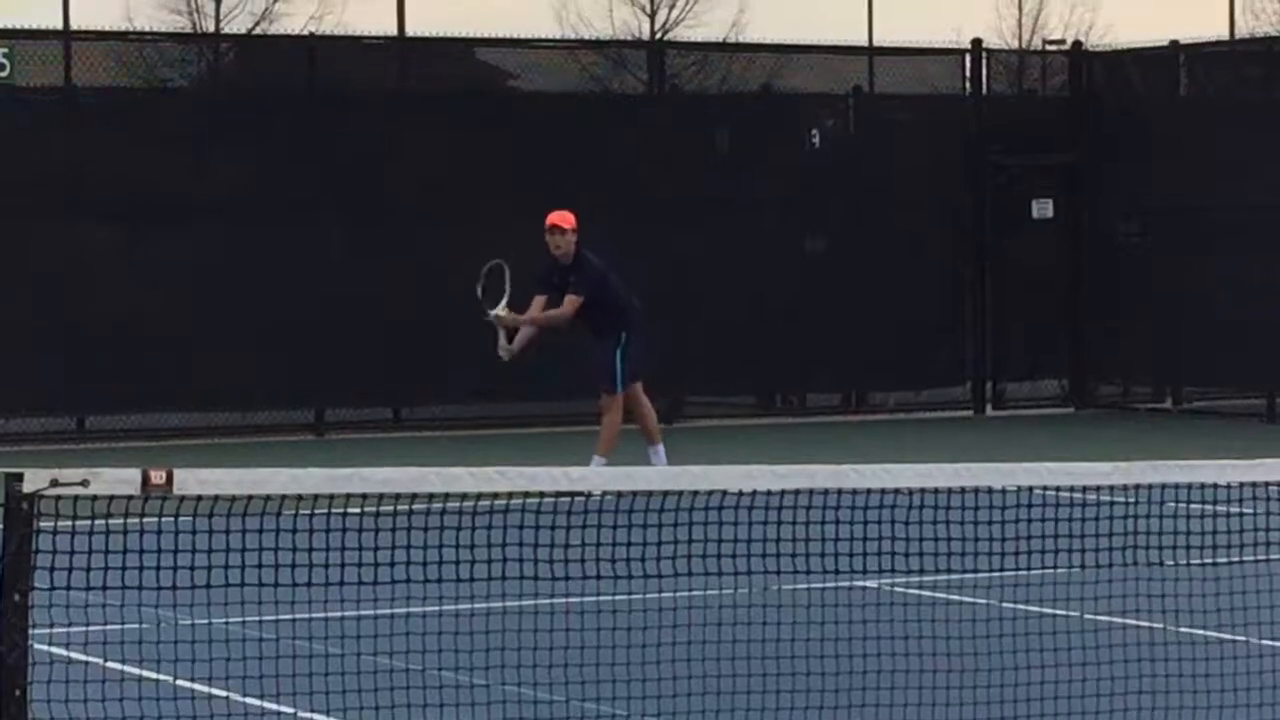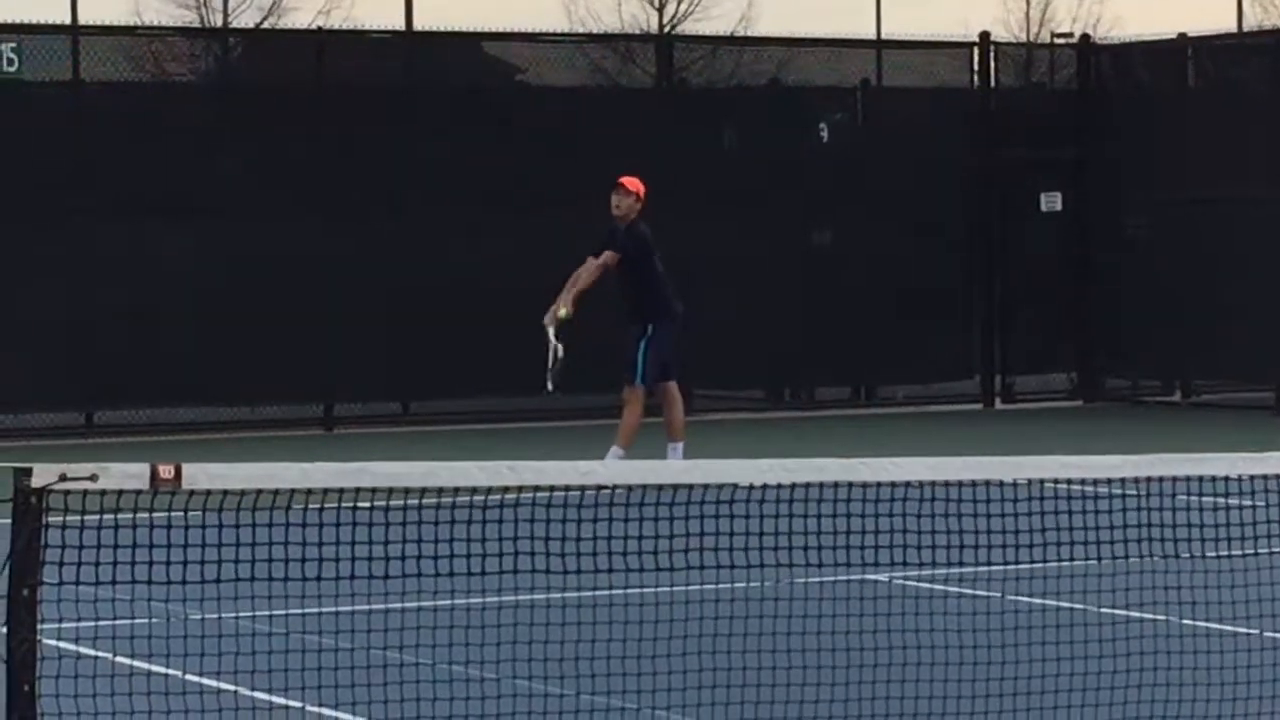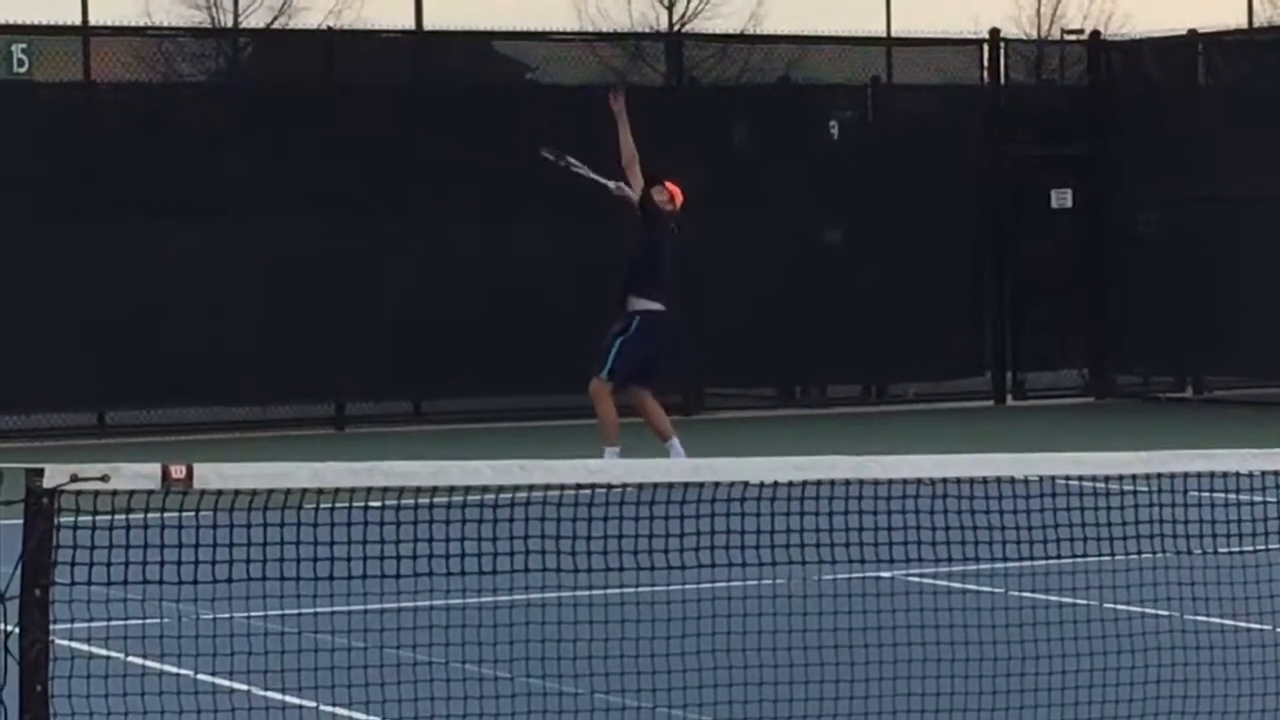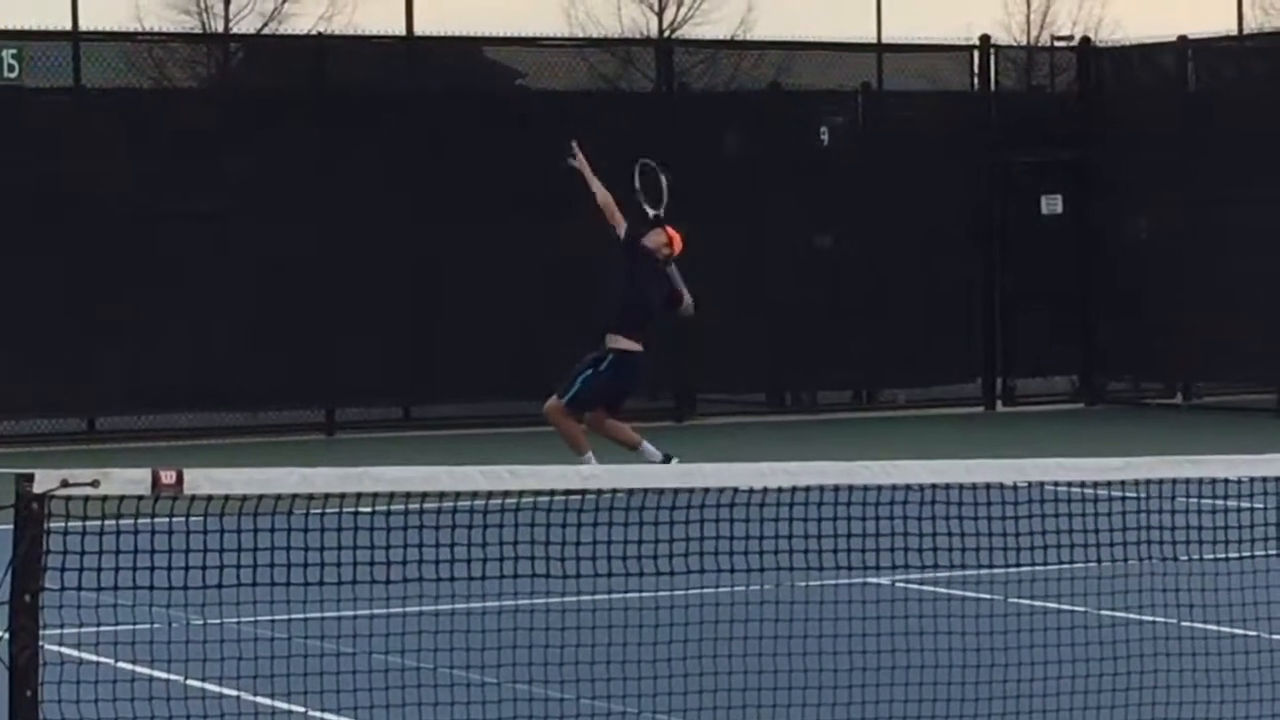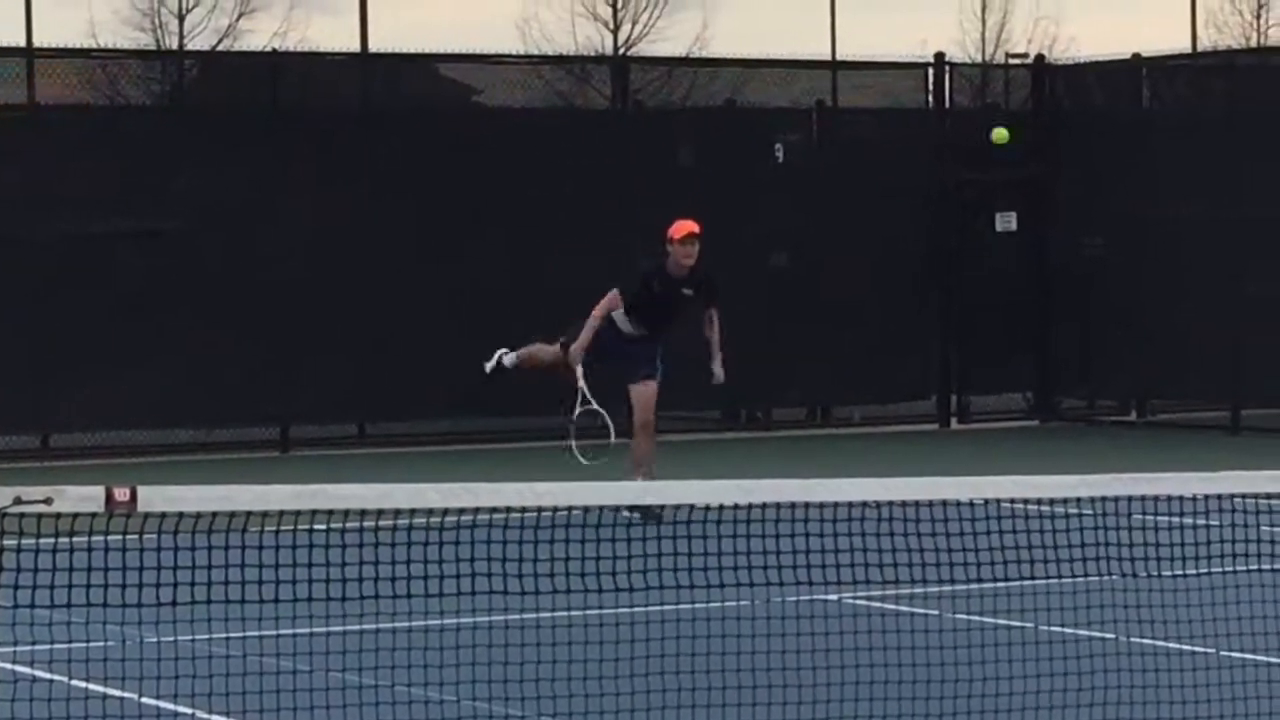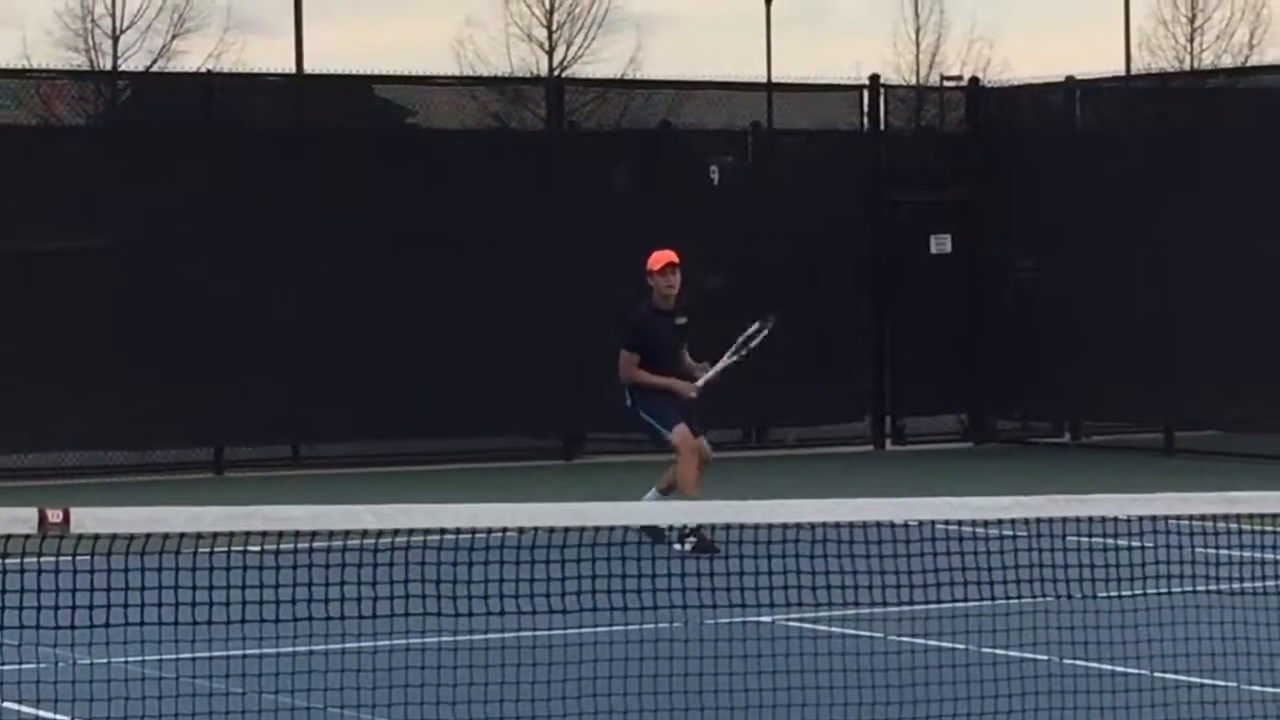
dt=0.5s
person 1, frame 1
left shoulder: (587, 266)
right shoulder: (552, 271)
left elbow: (565, 313)
right elbow: (535, 313)
left wrist: (517, 320)
right wrist: (514, 346)
left hip: (623, 328)
right hip: (608, 330)
left knee: (611, 400)
right knee: (634, 393)
left ankle: (596, 469)
right ankle: (659, 462)
person 1, frame 2
left shoulder: (634, 233)
right shoulder: (620, 235)
left elbow: (600, 266)
right elbow: (587, 267)
left wrist: (571, 297)
right wrist: (559, 303)
left hip: (656, 320)
right hip: (662, 318)
left knee: (634, 394)
right knee: (667, 388)
right ankle: (677, 461)
person 1, frame 3
left shoulder: (656, 221)
right shoulder: (659, 227)
left elbow: (630, 167)
left wrist: (621, 117)
right wrist: (628, 194)
left hip: (642, 319)
right hip: (650, 319)
left knee: (600, 388)
right knee: (638, 394)
left ankle: (611, 462)
right ankle: (679, 458)
person 1, frame 4
left shoulder: (642, 258)
right shoulder: (662, 279)
left elbow: (612, 213)
right elbow: (688, 308)
left wrist: (585, 170)
right wrist: (675, 274)
left hip: (616, 359)
right hip: (626, 358)
left knee: (554, 410)
right knee: (597, 420)
right ankle: (656, 458)
person 1, frame 5
left shoulder: (702, 281)
right shoulder: (650, 275)
left elbow: (711, 317)
right elbow: (605, 305)
left wrist: (716, 358)
right wrist: (581, 342)
left hip: (645, 342)
right hip: (614, 327)
left knee: (645, 418)
right knee: (554, 356)
right ankle: (507, 358)
person 1, frame 6
left shoulder: (682, 312)
right shoulder: (641, 318)
right elbow: (626, 371)
left wrist: (696, 368)
right wrist: (674, 384)
left hip: (672, 395)
right hip: (645, 396)
left knee: (702, 456)
right knee: (688, 446)
right ankle: (688, 530)
